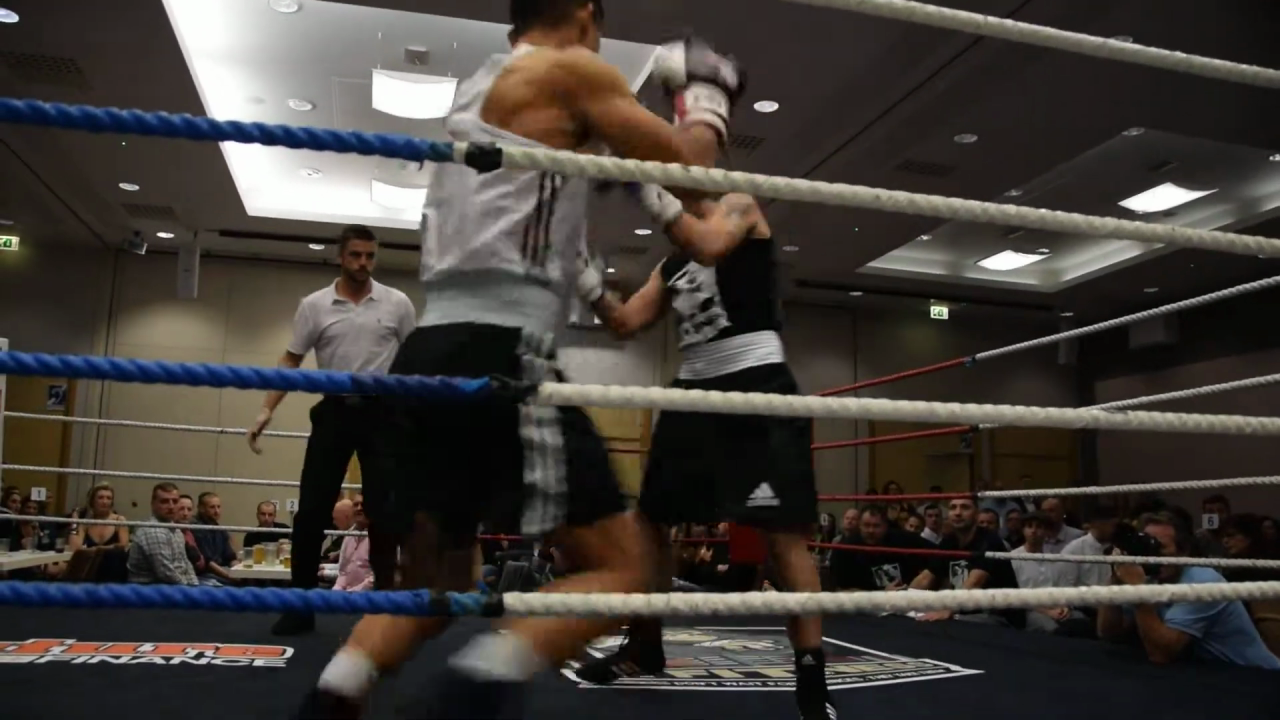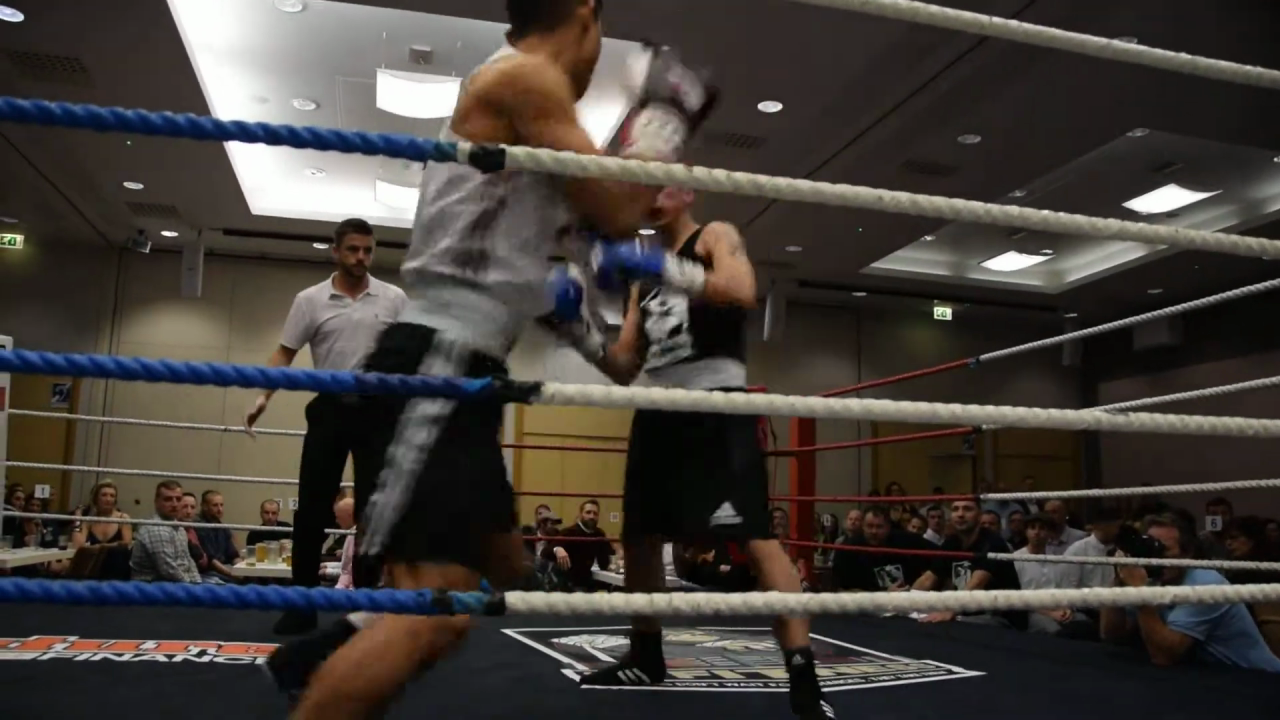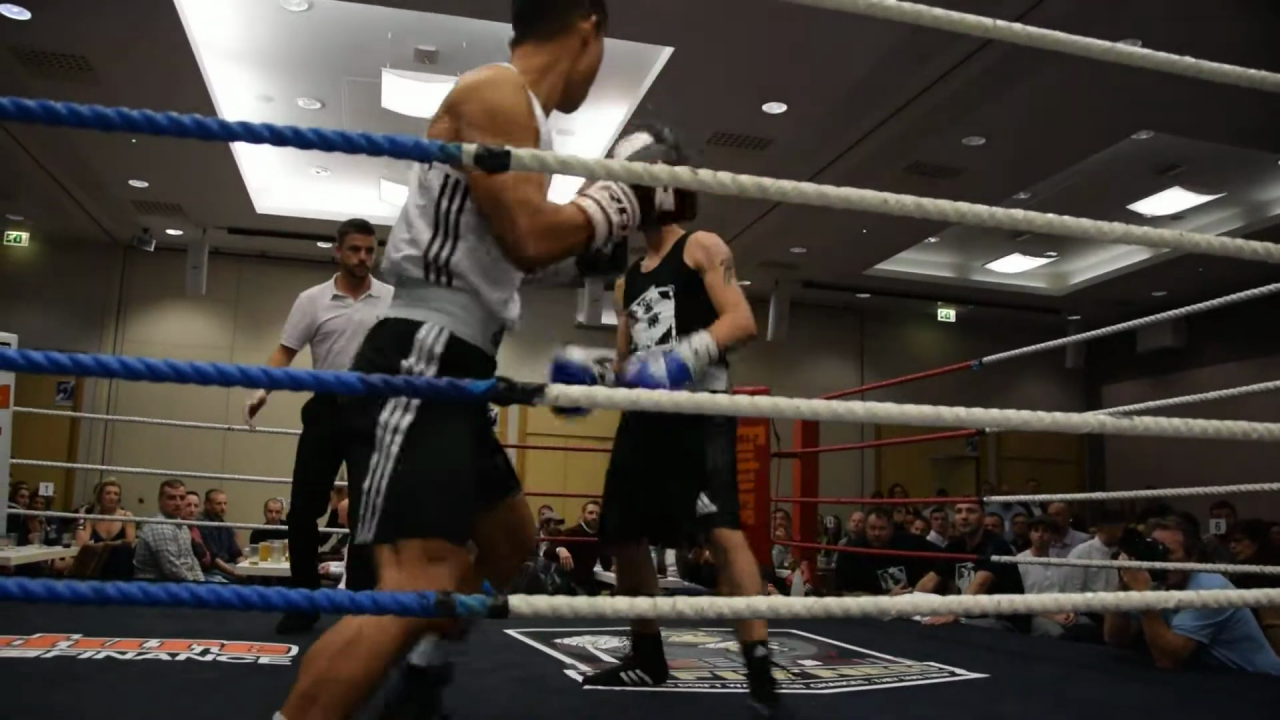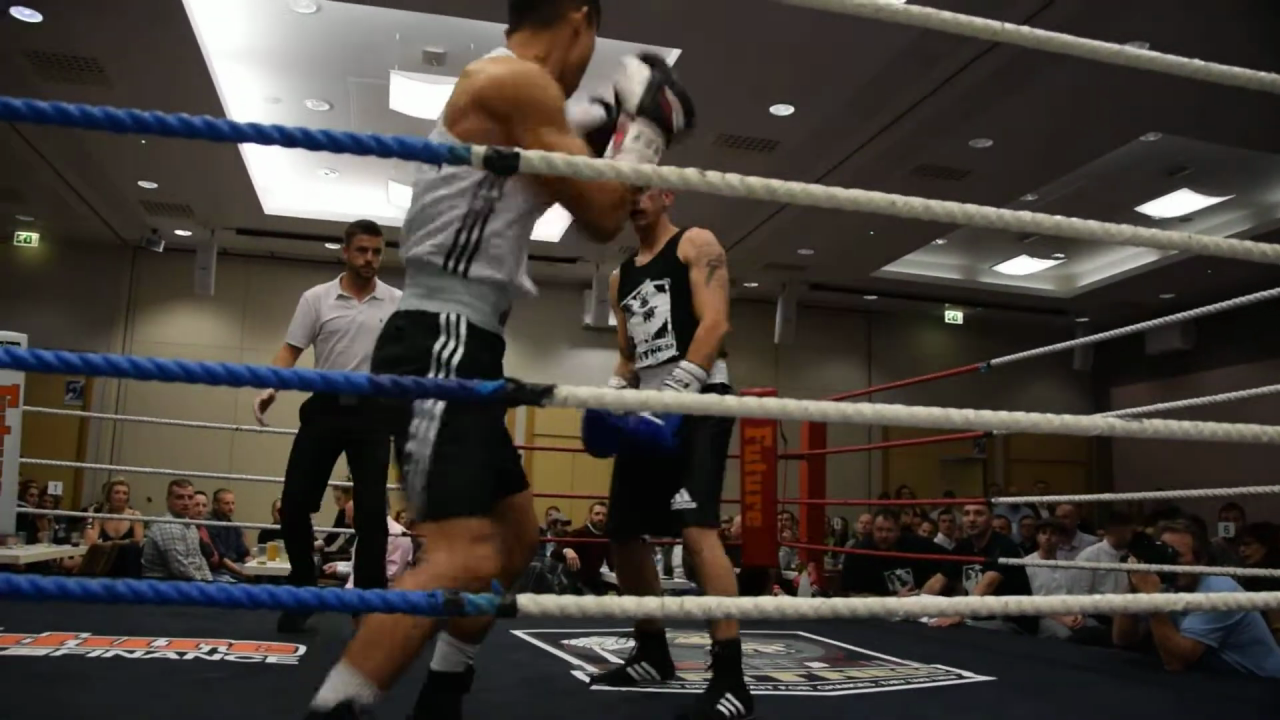
dt=0.1s
person 1, frame 1
left shoulder: (479, 94)
right shoulder: (569, 71)
right elbow: (690, 161)
right wrist: (706, 90)
left hip: (433, 362)
right hip: (504, 358)
left knee: (433, 581)
right knee: (619, 566)
person 1, frame 2
left shoulder: (503, 92)
right shoulder: (521, 77)
right elbow: (602, 198)
right wrist: (667, 113)
left hip: (453, 369)
right hip: (439, 367)
left knee: (499, 564)
right knee: (435, 608)
left ankle: (337, 643)
person 1, frame 3
left shoulder: (513, 111)
right shoulder: (496, 93)
right elbow: (532, 241)
right wrist: (624, 196)
left hip: (447, 368)
right hip: (422, 359)
left knee: (511, 544)
right knee: (419, 588)
person 1, frame 4
left shoulder: (488, 88)
right shoulder: (517, 82)
right elbow: (600, 215)
left wrist: (584, 138)
right wrist: (646, 124)
left hip: (455, 350)
right hip: (437, 348)
left knee: (515, 535)
right knee: (465, 559)
person 2, frame 1
left shoulder: (738, 208)
right shoulder: (668, 263)
left elbow: (707, 243)
right elbow: (627, 323)
left wrist: (652, 193)
right wrist: (584, 283)
left hip: (753, 380)
right hip: (692, 390)
left knee: (781, 530)
right knee: (651, 519)
right ankle: (643, 649)
person 2, frame 2
left shoulder: (718, 237)
right shoulder: (645, 280)
left elbow: (743, 294)
right elbow: (623, 367)
left wrist: (662, 271)
left hip: (717, 401)
right hip: (661, 410)
left knee: (754, 536)
right knee: (638, 539)
right ankle: (646, 658)
person 2, frame 3
left shoulder: (702, 247)
right shoulder: (631, 276)
left elbow: (741, 322)
left wrist: (683, 362)
right wrist: (593, 370)
left hip: (695, 400)
right hip: (646, 408)
left knee: (721, 528)
right knee: (623, 540)
right ankle: (646, 659)
person 2, frame 4
left shoulder: (696, 243)
right shoulder: (621, 276)
left elbow: (717, 324)
left wrist: (676, 390)
right wrist: (606, 403)
left hip: (696, 402)
right hip: (644, 412)
left knee: (695, 530)
right knee: (625, 536)
left ankle: (729, 675)
right ankle: (652, 654)
person 3, frame 1
left shoulder: (397, 303)
right shoulder: (314, 305)
right elbow: (291, 360)
right wrist: (268, 409)
left hip: (379, 411)
right hip: (333, 411)
left knee: (380, 507)
right knee: (311, 511)
right ankle: (301, 605)
person 3, frame 2
left shoulder: (393, 299)
right shoulder: (310, 300)
right elbow: (284, 354)
right wrist: (263, 397)
left hip: (375, 410)
right hip: (329, 409)
left knee: (371, 506)
right knee: (311, 509)
right ankle: (303, 604)
person 3, frame 3
left shoulder: (393, 300)
right shoulder: (311, 300)
right elbow: (285, 352)
right wrist: (262, 391)
right hip: (324, 410)
right knee: (303, 509)
person 3, frame 4
left shoulder: (399, 304)
right shoulder: (316, 299)
right elbow: (291, 350)
right wrist: (271, 386)
left hip: (371, 413)
right hip: (323, 409)
left knee: (370, 510)
right knee: (294, 504)
right ankle: (303, 591)
